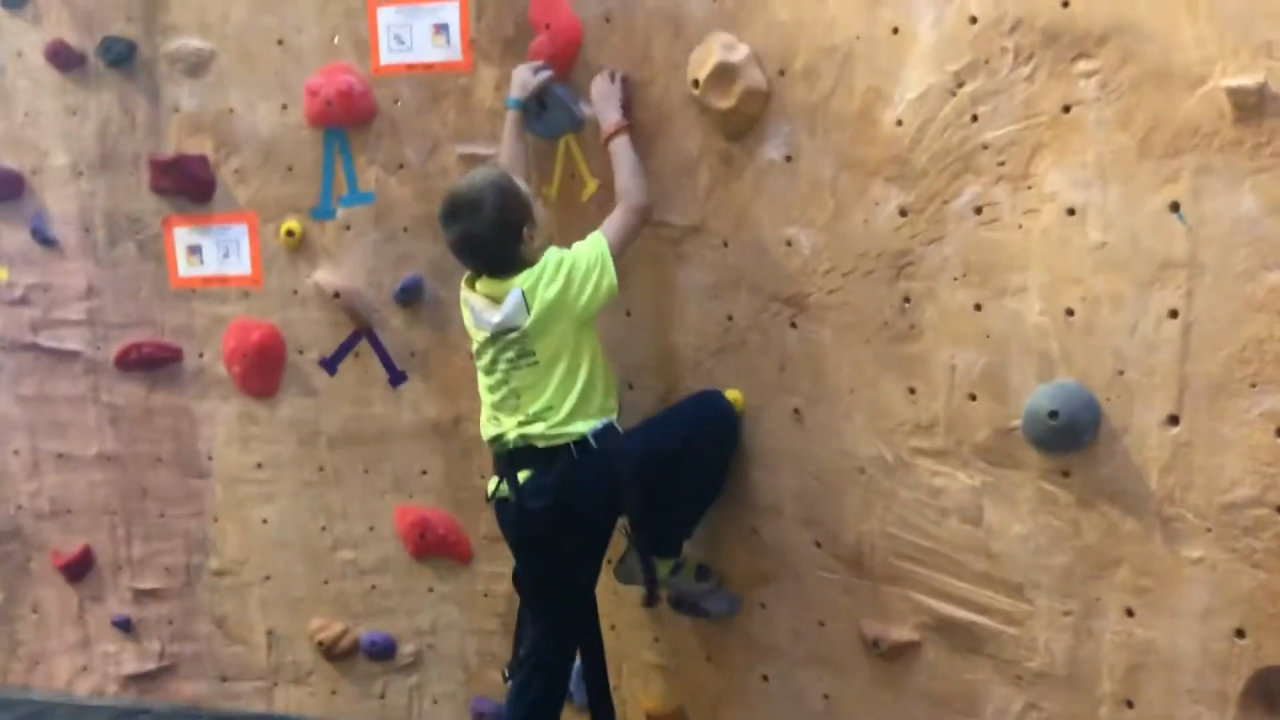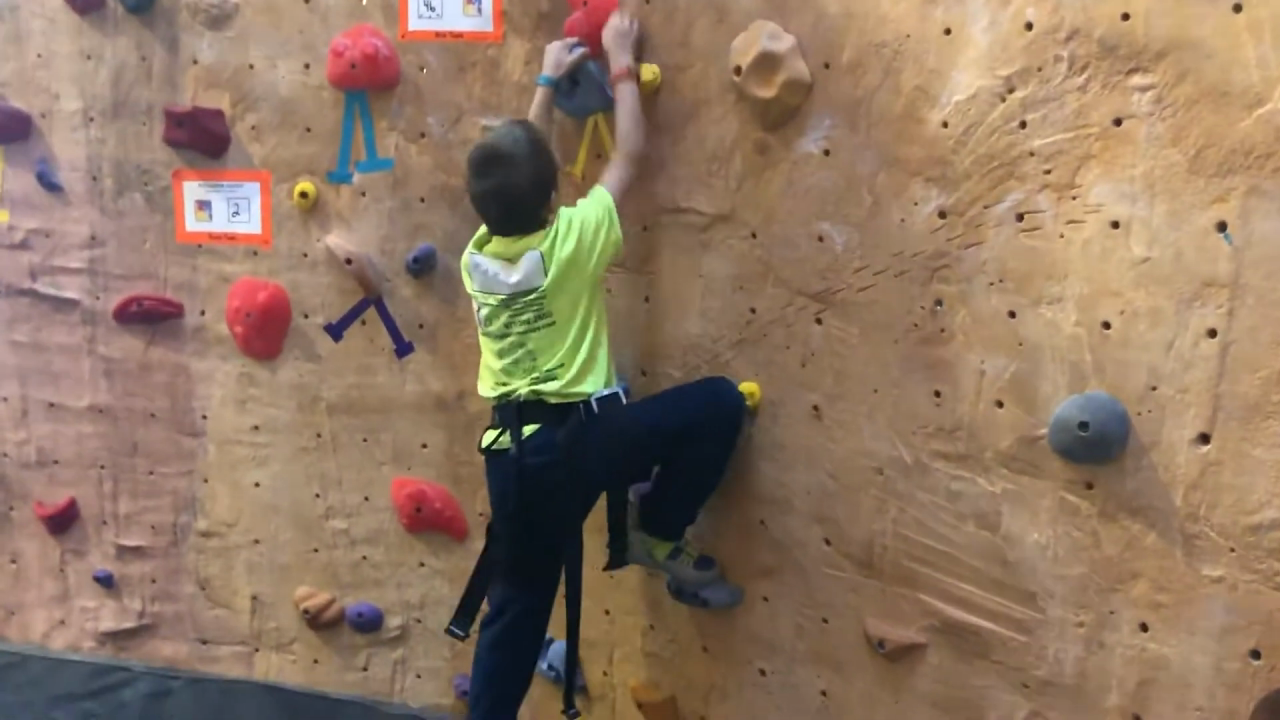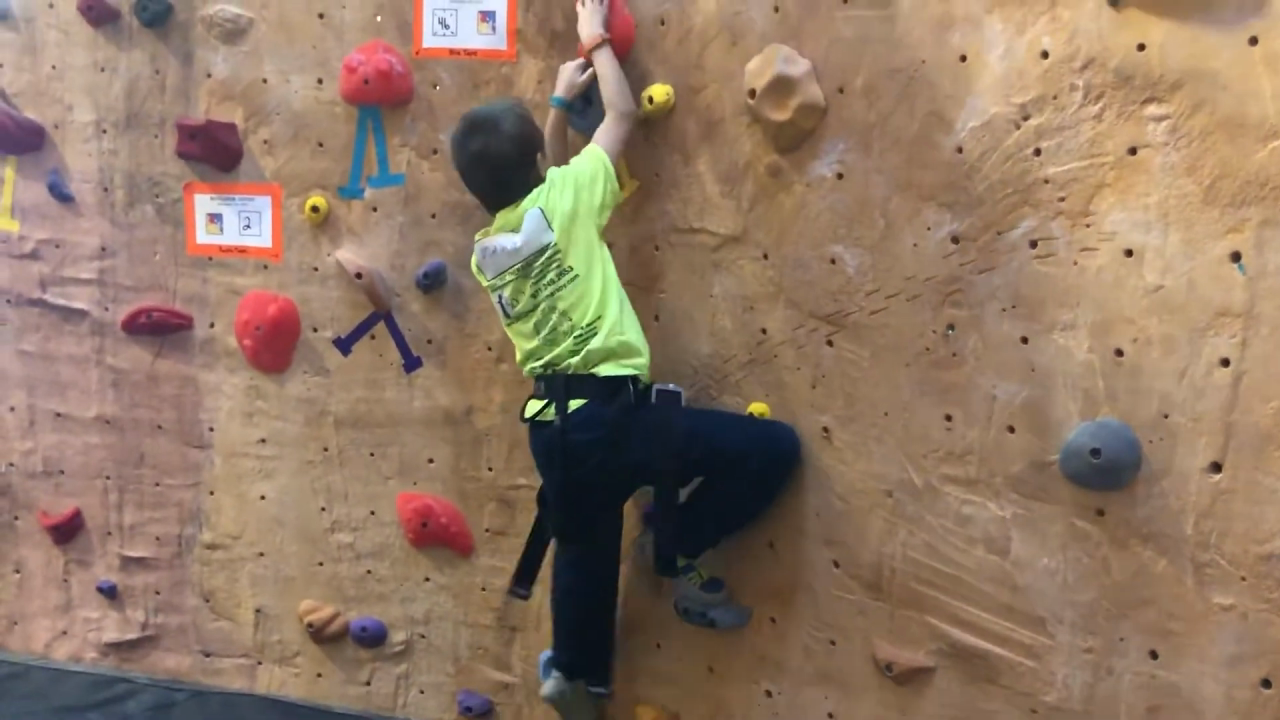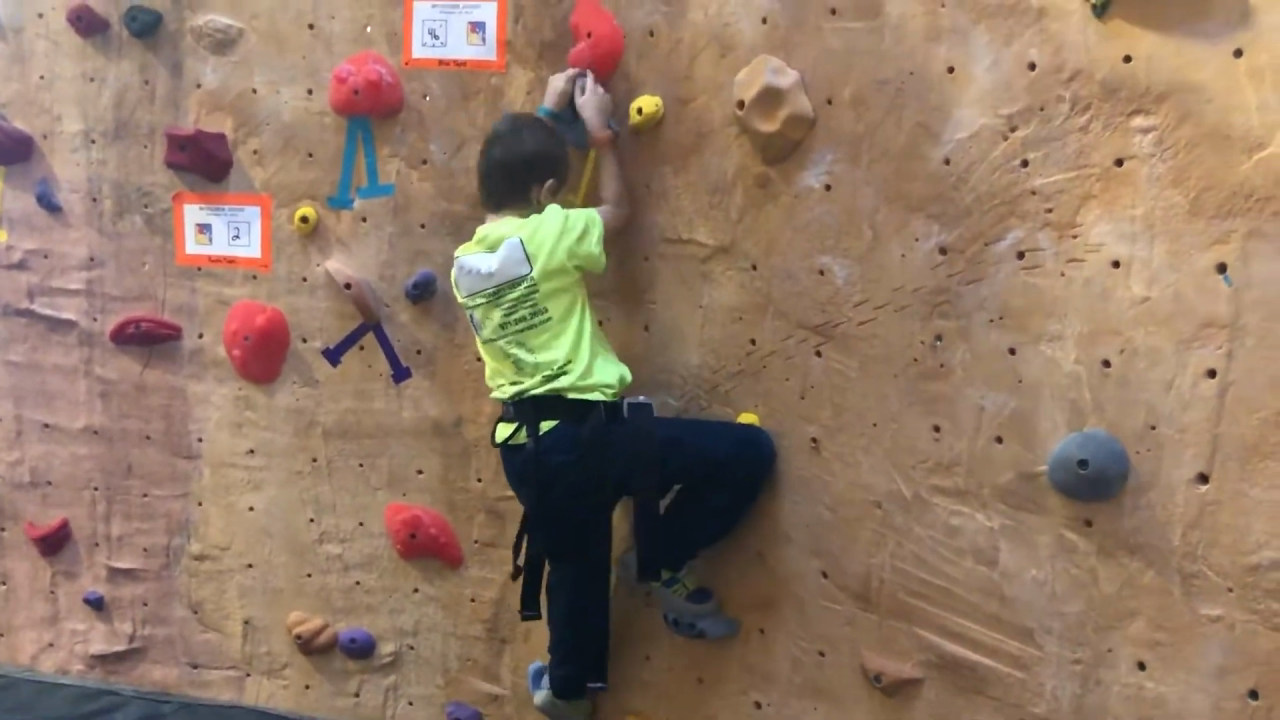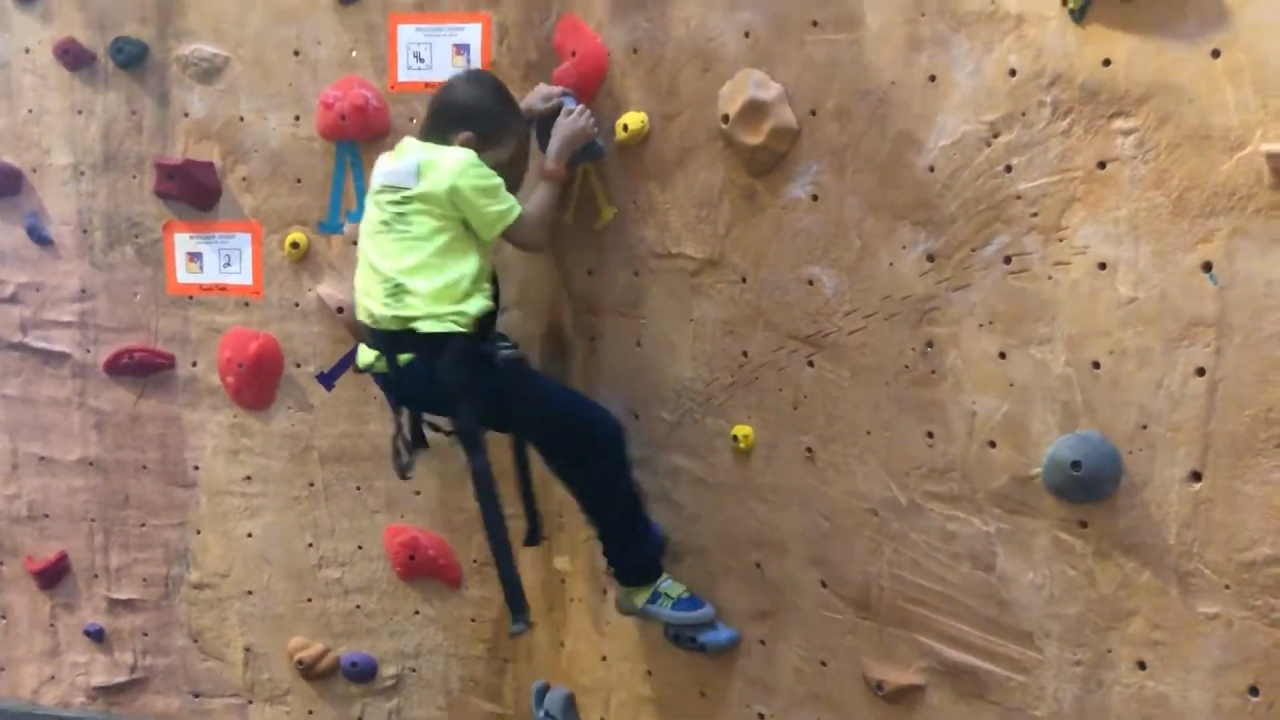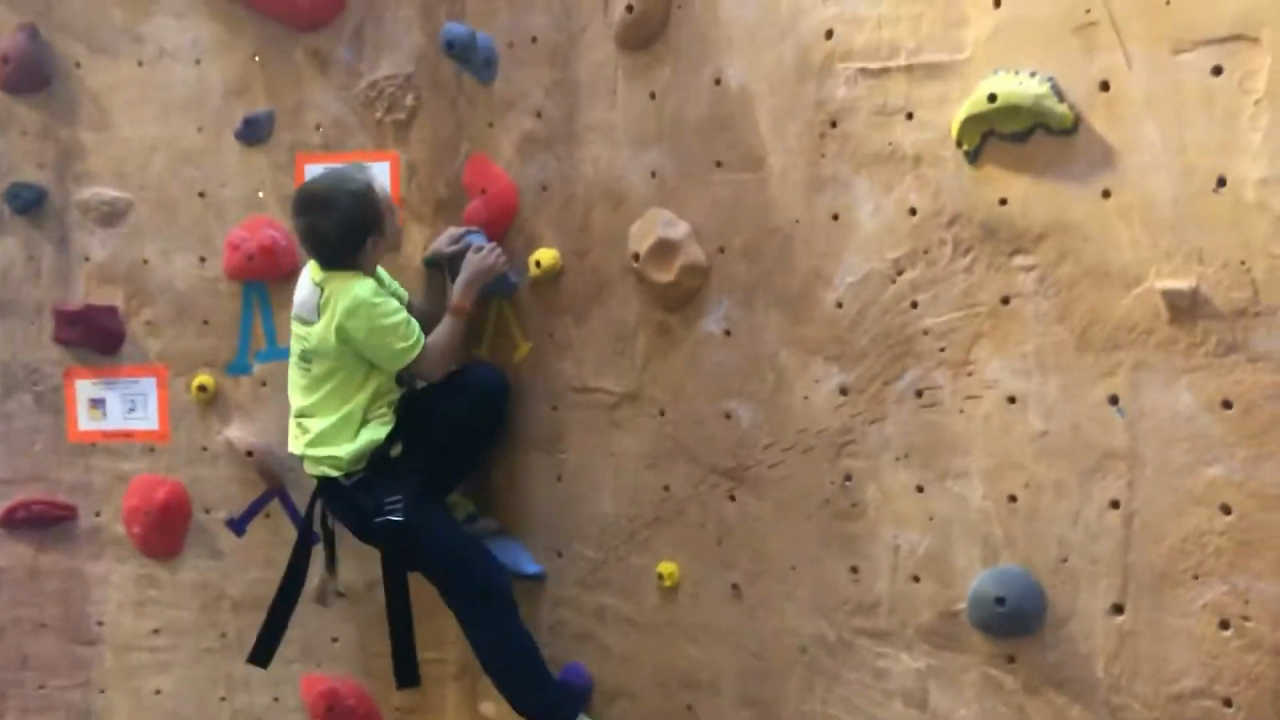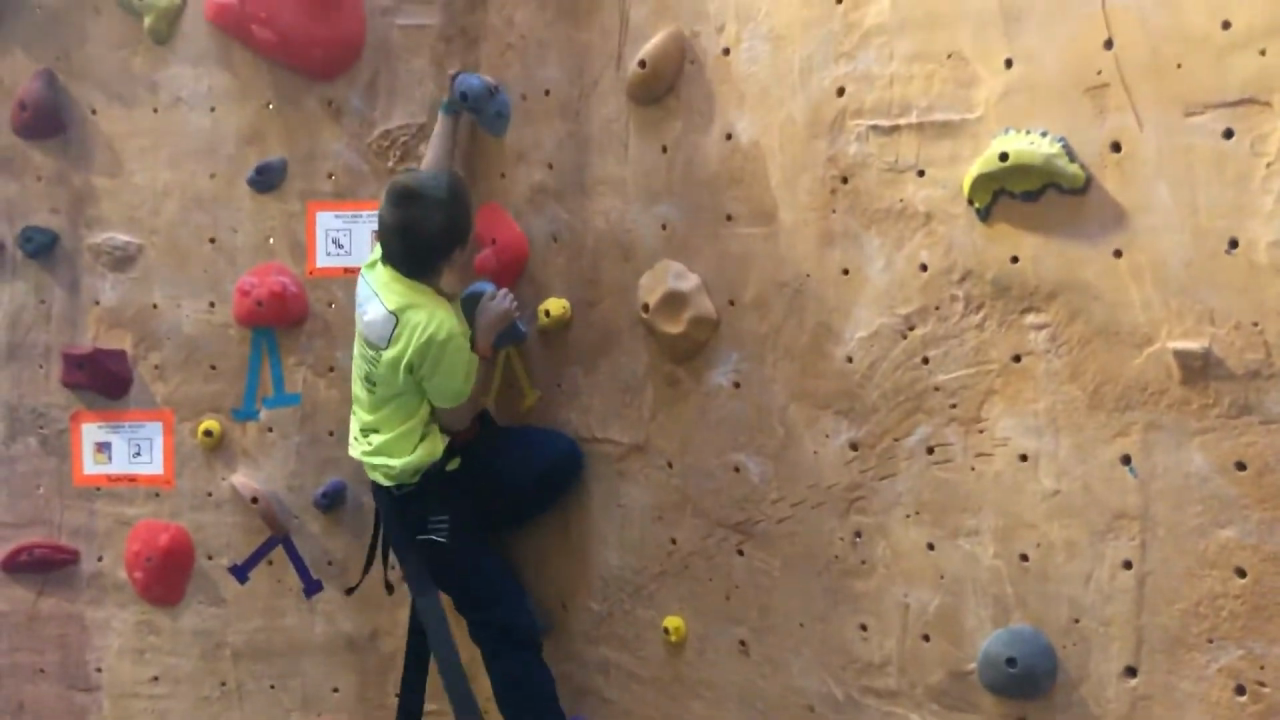
dt=0.7s
person 1, frame 1
left shoulder: (475, 291)
right shoulder: (558, 280)
left elbow: (499, 194)
right elbow: (634, 206)
left wrist: (516, 106)
right wrist: (613, 122)
left hip: (520, 489)
right hip: (578, 476)
left knee: (548, 631)
right knee: (712, 415)
right ankle: (656, 555)
person 1, frame 2
left shoulder: (475, 257)
right shoulder: (572, 239)
left elbow: (512, 188)
right elbow: (631, 154)
left wrist: (546, 85)
right wrist: (623, 64)
left hip: (512, 451)
right hip: (580, 437)
left knee: (516, 599)
right knee: (718, 403)
right ankle: (655, 536)
person 1, frame 3
left shoulder: (487, 251)
right shoulder: (562, 201)
right elbow: (623, 115)
left wrist: (560, 101)
left hip: (553, 425)
right hip: (614, 415)
left knee: (583, 555)
right knee: (774, 447)
right ankle: (678, 549)
person 1, frame 4
left shoulder: (466, 261)
right shoulder: (550, 233)
left elbow: (515, 174)
right elbow: (616, 213)
left wrist: (547, 118)
right wrist: (596, 127)
left hip: (523, 445)
right hip: (585, 433)
left knee: (573, 565)
right knee: (748, 451)
right ankle: (656, 563)
person 1, frame 5
left shoulder: (395, 160)
right shoulder: (458, 167)
left elbow: (499, 196)
right elbow: (532, 233)
left wrist: (520, 122)
right wrist: (558, 153)
left hip: (389, 356)
right hip: (436, 357)
right knee: (593, 435)
right ankle: (639, 580)
person 1, frame 6
left shoulder: (325, 272)
right shoulder: (358, 298)
left elbow: (413, 327)
right elbow: (431, 366)
left wrist: (437, 269)
right wrist: (466, 287)
left hip: (370, 438)
right hip: (363, 477)
left knee: (487, 385)
right knee: (477, 581)
left ankle: (428, 508)
person 1, frame 7
left shoulder: (379, 268)
right shoulder: (436, 327)
left elbow: (426, 181)
right elbow: (459, 418)
left wrist: (452, 109)
right wrist: (486, 336)
left hip: (405, 463)
right hip: (422, 488)
left knee: (558, 455)
right knee: (508, 626)
left ankle: (466, 544)
